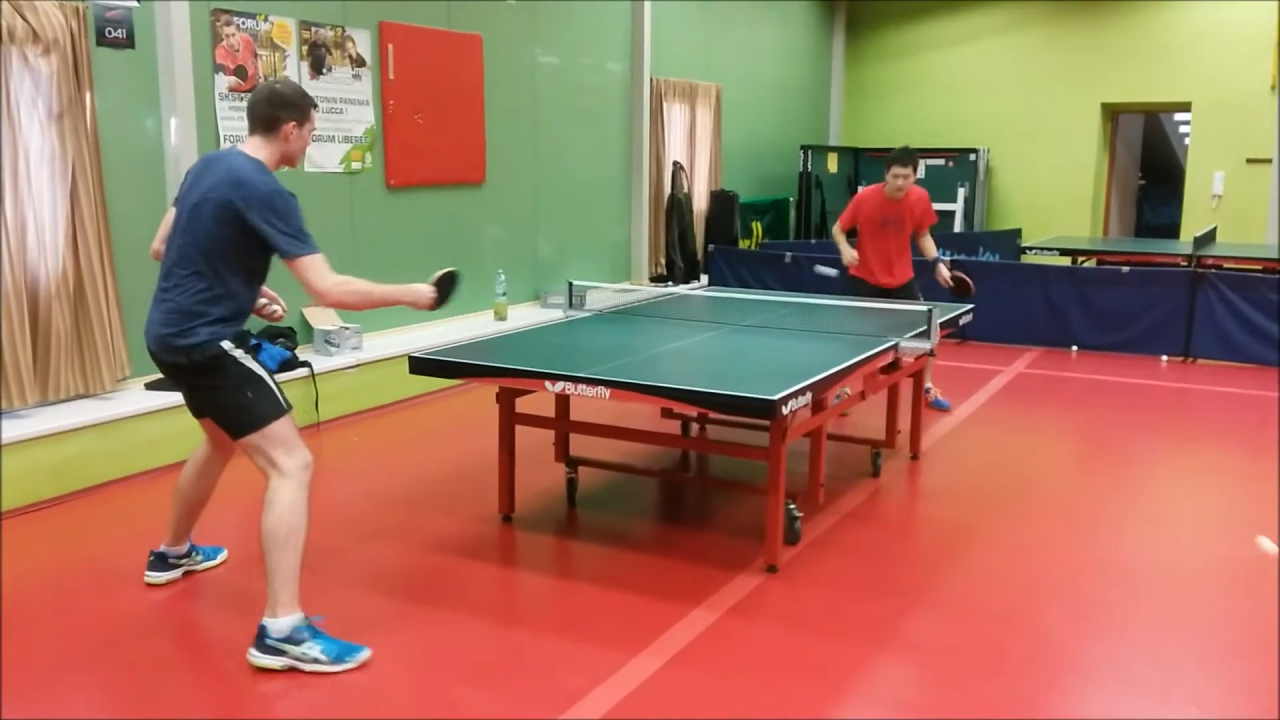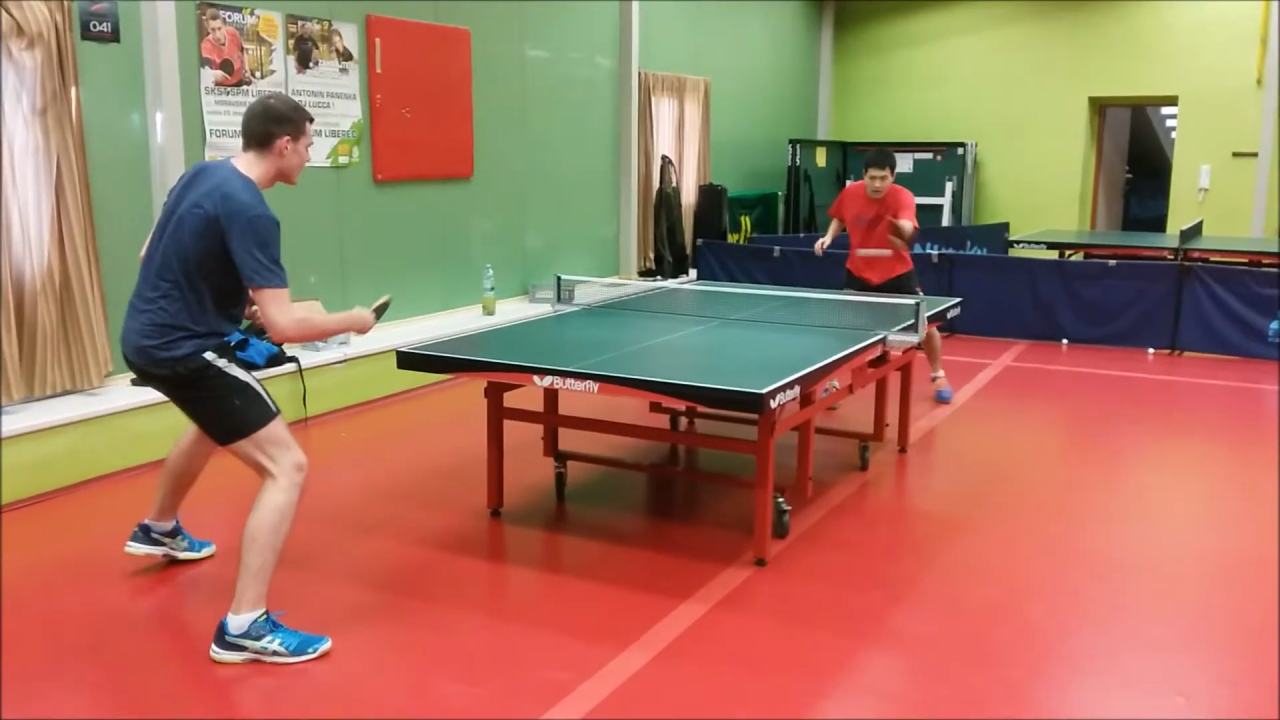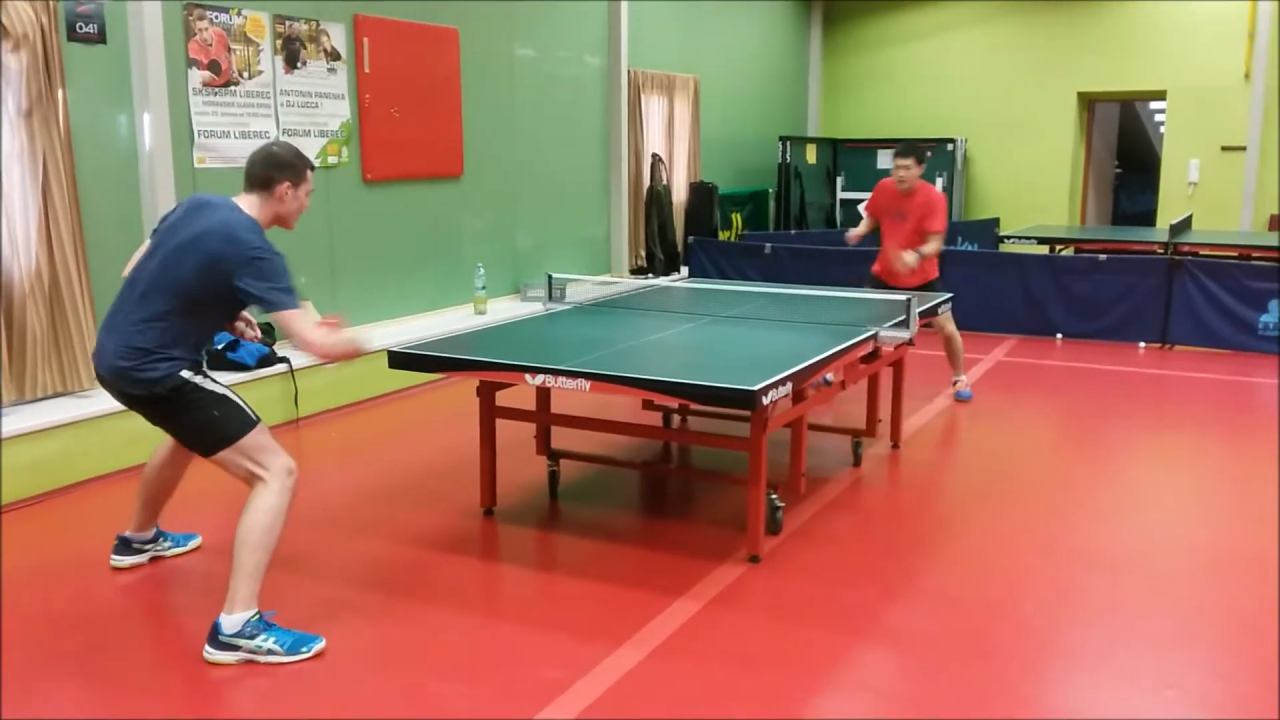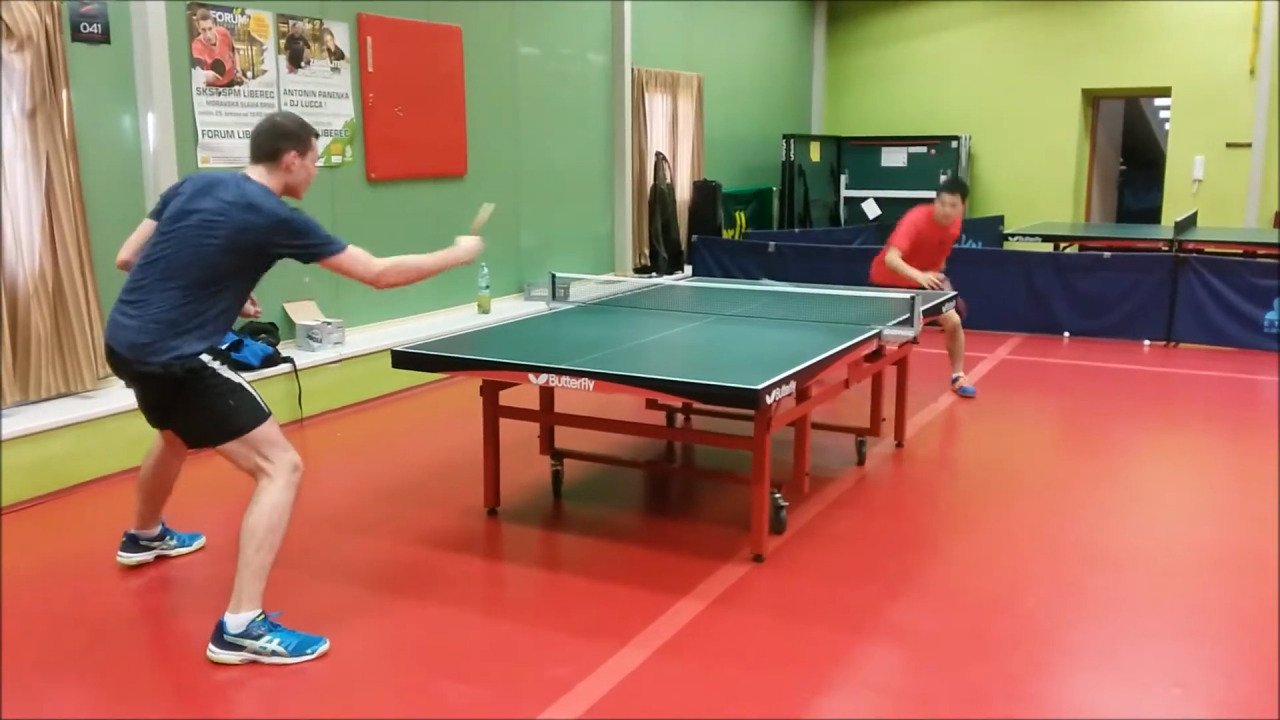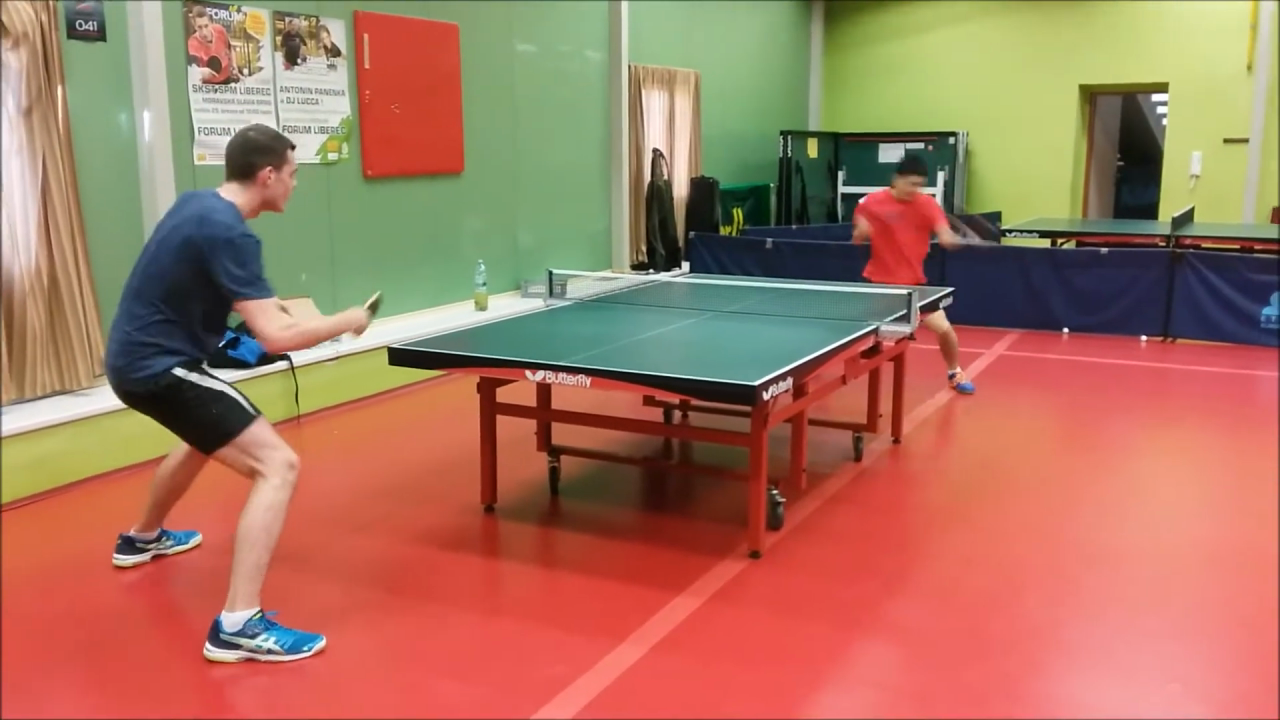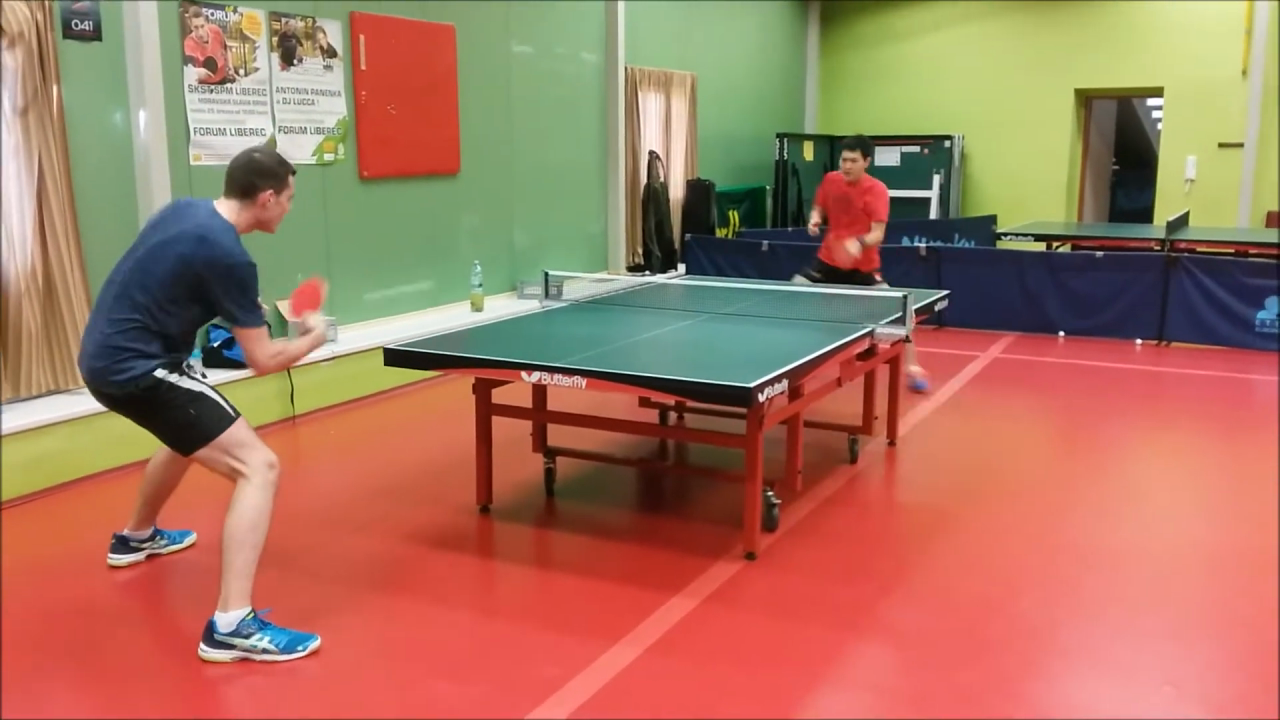
dt=0.3s
person 1, frame 1
left shoulder: (209, 166)
right shoulder: (265, 192)
left elbow: (161, 248)
right elbow: (328, 288)
right wrist: (408, 295)
left hip: (171, 332)
right hip: (204, 342)
left knee: (221, 439)
right knee: (290, 466)
left ankle: (171, 553)
right ankle: (282, 630)
person 1, frame 2
left shoulder: (202, 173)
right shoulder: (249, 212)
left elbow: (154, 252)
right elbow: (283, 326)
right wrist: (353, 319)
left hip: (146, 337)
right hip: (182, 351)
left knee: (214, 426)
right knee: (286, 466)
left ankle: (157, 529)
right ankle: (242, 626)
person 1, frame 3
left shoulder: (192, 210)
right shoulder: (249, 253)
left elbow: (134, 273)
right elbow: (317, 342)
right wrist: (352, 343)
left hip: (112, 356)
right hip: (158, 374)
left knee: (189, 436)
right knee: (276, 472)
left ankle: (141, 537)
right ankle: (238, 626)
person 1, frame 4
left shoulder: (194, 184)
right shoulder: (275, 218)
left elbow: (127, 258)
right elbow: (378, 273)
right wrist: (456, 255)
left hip: (126, 339)
right hip: (173, 355)
left knee: (176, 437)
right knee: (280, 467)
left ankle: (142, 536)
right ankle: (240, 626)
person 1, frame 5
left shoulder: (196, 205)
right shoulder: (230, 235)
right elbow: (277, 336)
left wrist: (249, 296)
right wrist: (347, 320)
left hip: (135, 357)
right hip: (157, 368)
left knee: (212, 433)
right knee: (277, 466)
left ankle: (142, 536)
right ankle: (236, 625)
person 1, frame 6
left shoulder: (183, 210)
right shoulder: (229, 257)
right elbow: (264, 359)
right wrist: (313, 337)
left hip: (104, 355)
right hip: (135, 369)
left knee: (195, 434)
right knee: (258, 466)
left ankle: (136, 537)
right ankle: (231, 625)
person 2, frame 1
left shoulder: (920, 198)
right shoulder: (864, 198)
left elbow: (923, 235)
right elbow: (838, 229)
left wrist: (938, 263)
right wrist: (845, 248)
left hip: (902, 280)
right hip: (864, 279)
left ankle: (928, 388)
right ankle: (843, 388)
person 2, frame 2
left shoulder: (902, 197)
right shoulder: (850, 193)
left elbow: (907, 227)
right elbow: (839, 219)
left wrist: (902, 232)
right wrist: (829, 237)
left hip: (897, 273)
right hip: (858, 273)
left knee: (926, 326)
left ankle: (937, 376)
person 2, frame 3
left shoulder: (933, 197)
right shoulder: (883, 188)
left elbow: (936, 243)
right elbow: (869, 218)
left wrist: (916, 256)
right wrist: (858, 231)
left hip: (923, 278)
right hip: (884, 275)
left knee: (947, 330)
left ankle: (960, 379)
person 2, frame 4
left shoulder: (955, 222)
right shoulder: (916, 220)
right elbow: (891, 259)
left wrist: (940, 277)
right wrist: (919, 276)
left hip: (925, 281)
right hip: (888, 280)
left knee: (953, 321)
left ankle: (958, 376)
person 2, frame 5
left shoulder: (927, 204)
right shoulder: (872, 201)
left elbow: (947, 239)
right elbow: (858, 236)
left wrist: (952, 238)
right wrist: (860, 229)
left hip: (912, 280)
right hip: (877, 279)
left knee: (943, 328)
left ankle: (955, 372)
person 2, frame 6
left shoulder: (877, 191)
right shoulder: (830, 181)
left elbow: (878, 235)
right elbow: (818, 208)
left wrist: (858, 244)
right wrist: (814, 220)
left hip: (862, 266)
right hip: (828, 260)
left ankle: (913, 368)
